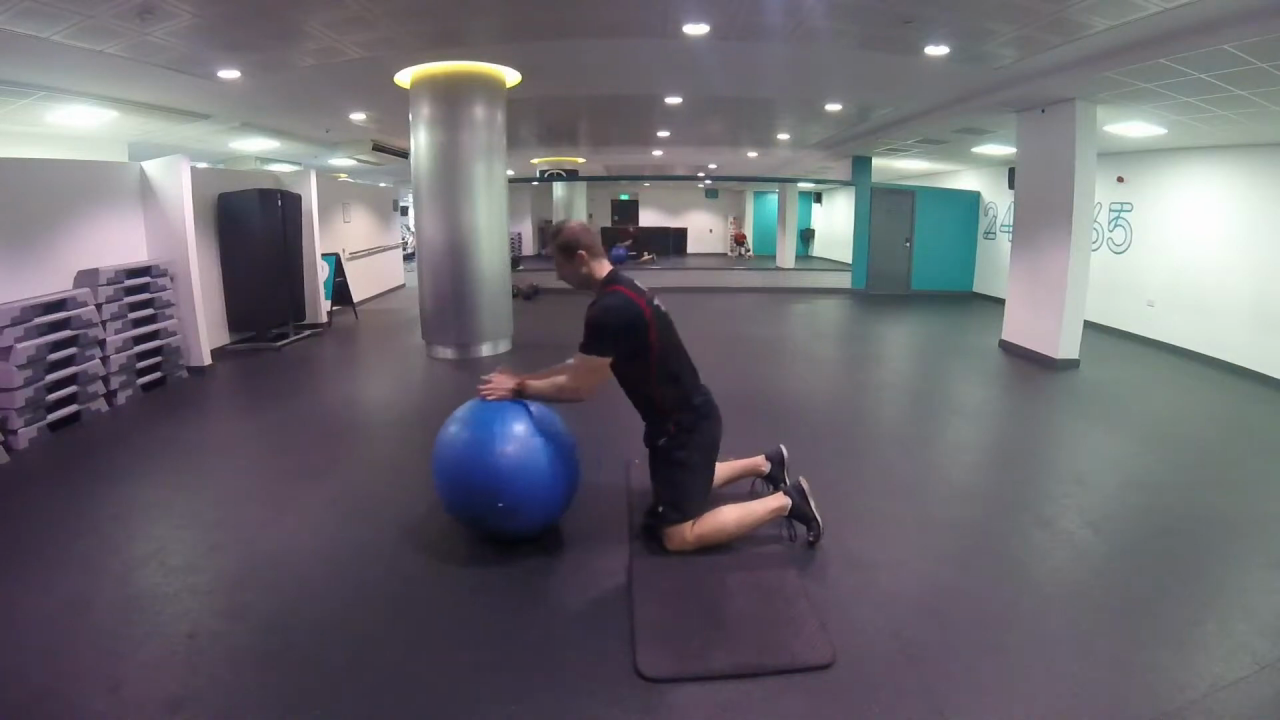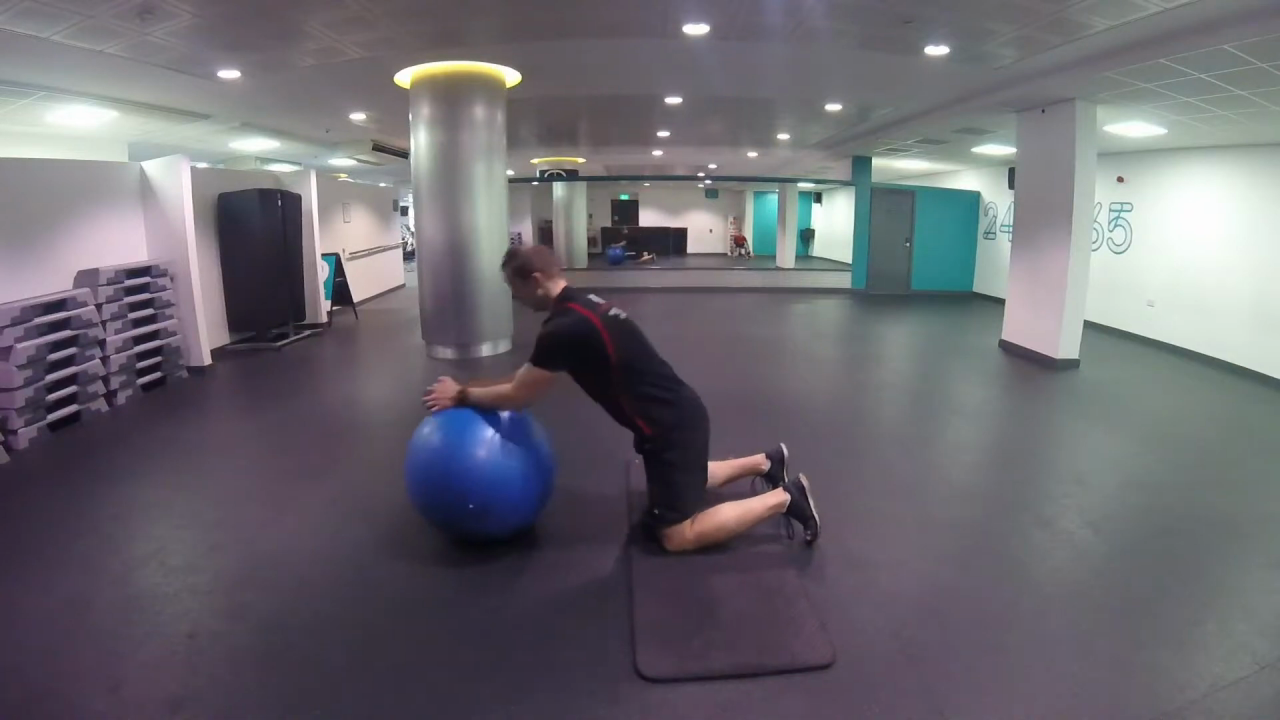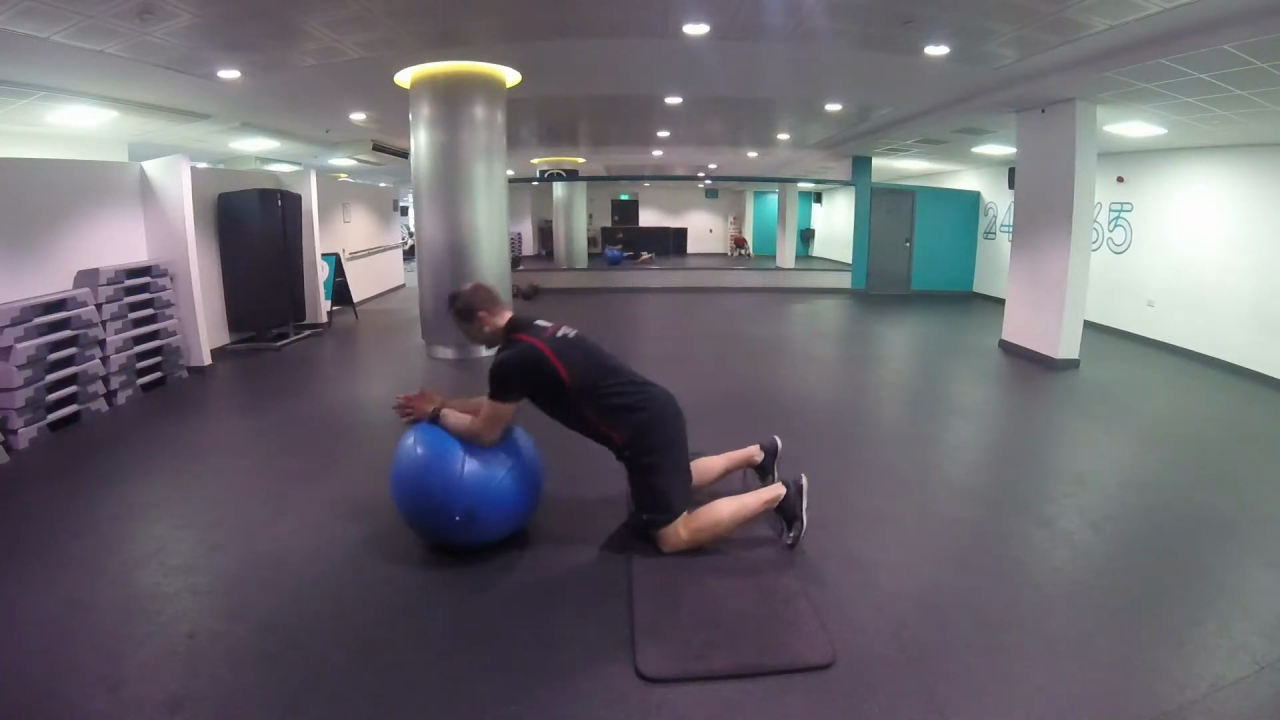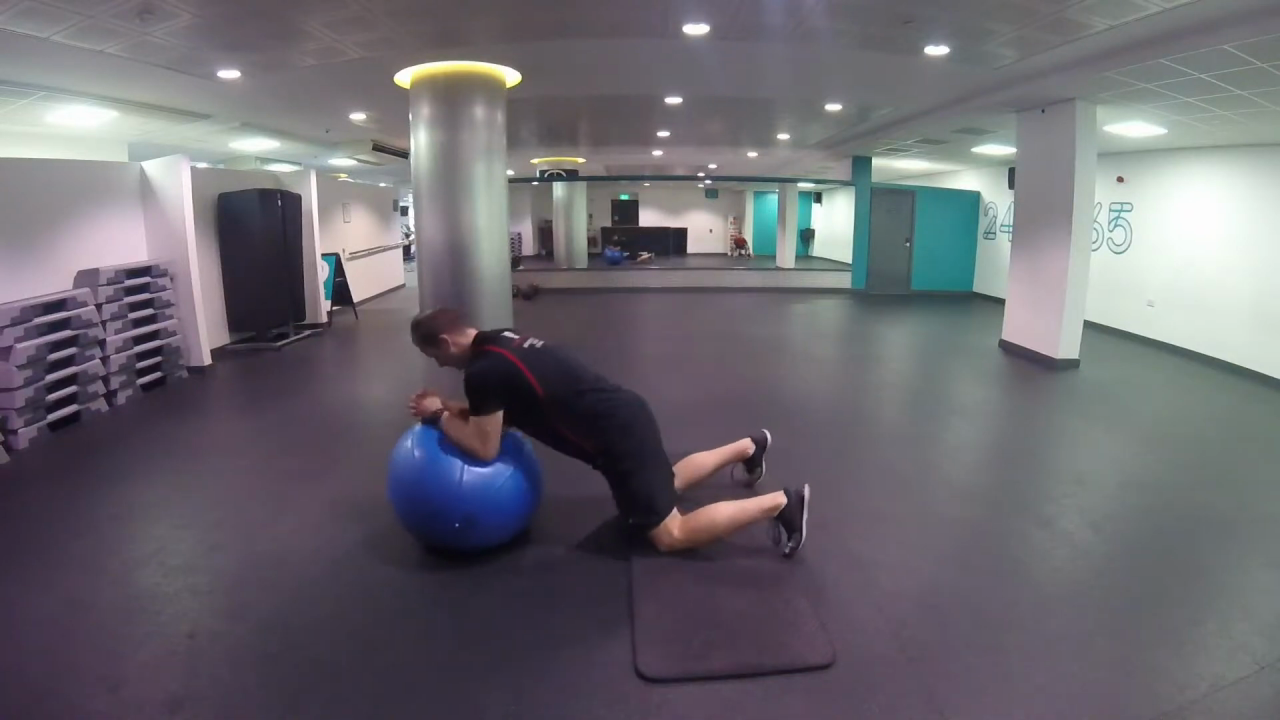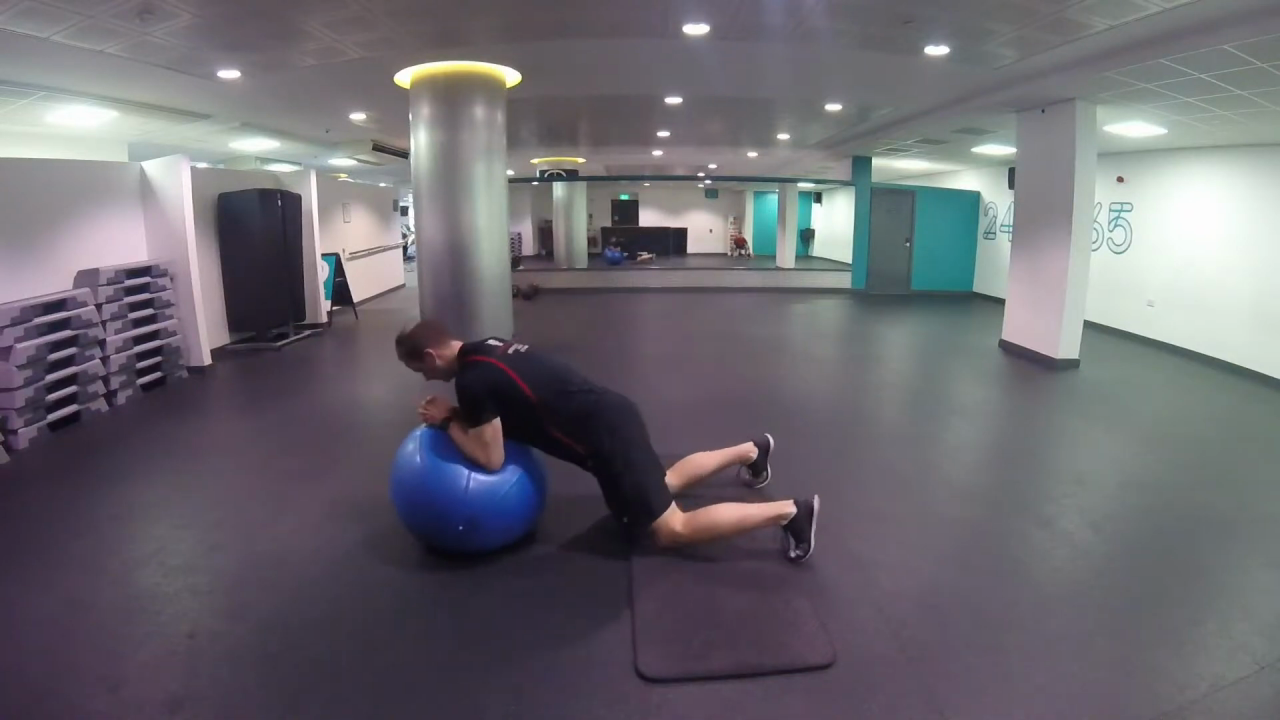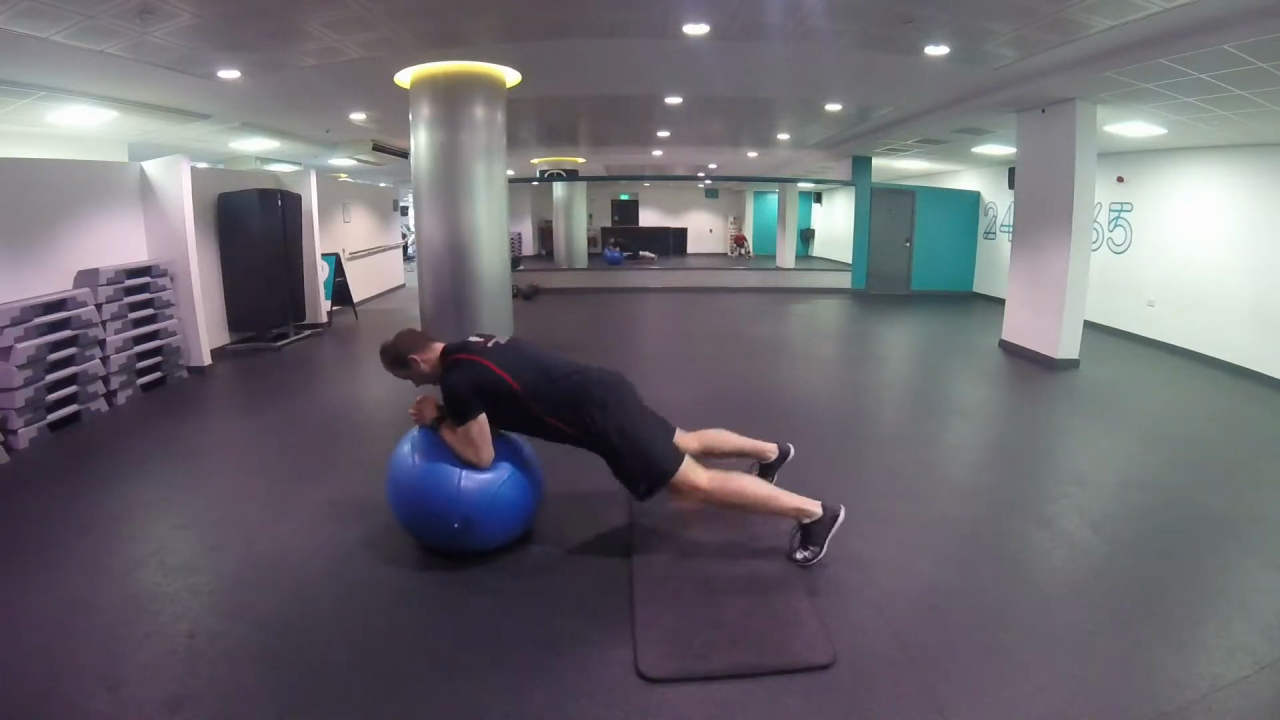
dt=0.2s
person 1, frame 1
left shoulder: (610, 309)
right shoulder: (621, 292)
left elbow: (579, 387)
right elbow: (584, 365)
left wrist: (519, 388)
right wrist: (527, 379)
left hip: (685, 424)
right hip: (684, 414)
left knee: (678, 535)
right knee: (678, 484)
left ankle: (785, 501)
right ankle: (765, 464)
person 1, frame 2
left shoulder: (565, 327)
right shoulder: (581, 305)
left elbow: (520, 396)
right elbow: (528, 377)
left wrist: (462, 395)
right wrist: (472, 389)
left hip: (670, 424)
right hip: (676, 412)
left knee: (677, 535)
right knee: (679, 485)
left ankle: (784, 498)
right ankle: (764, 463)
person 1, frame 3
left shoulder: (516, 358)
right shoulder: (536, 331)
left elbow: (487, 432)
right elbow: (500, 404)
left wrist: (435, 413)
right wrist: (445, 403)
left hip: (645, 430)
right hip: (654, 411)
left knee: (674, 536)
right knee: (672, 485)
left ankle: (778, 494)
right ankle: (757, 454)
person 1, frame 4
left shoulder: (484, 370)
right shoulder: (503, 341)
left elbow: (485, 448)
right elbow: (495, 414)
left wrist: (438, 416)
right wrist: (451, 409)
left hip: (618, 435)
right hip: (625, 416)
left knee: (671, 535)
right knee: (667, 483)
left ankle: (780, 503)
right ankle: (748, 446)
person 1, frame 5
left shoulder: (472, 379)
right shoulder: (487, 349)
left elbow: (490, 457)
right elbow: (498, 415)
left wrist: (447, 422)
right wrist: (456, 413)
left hip: (605, 435)
right hip: (611, 416)
left knee: (672, 529)
right knee: (667, 483)
left ankle: (790, 511)
right ankle: (751, 450)
person 1, frame 6
left shoulder: (456, 380)
right shoulder: (472, 347)
left elbow: (481, 456)
right elbow: (489, 409)
left wrist: (438, 422)
right wrist: (449, 414)
left hip: (599, 411)
right hip: (606, 390)
left knee: (694, 482)
right knee: (687, 444)
left ankle: (813, 512)
right ankle: (771, 451)
